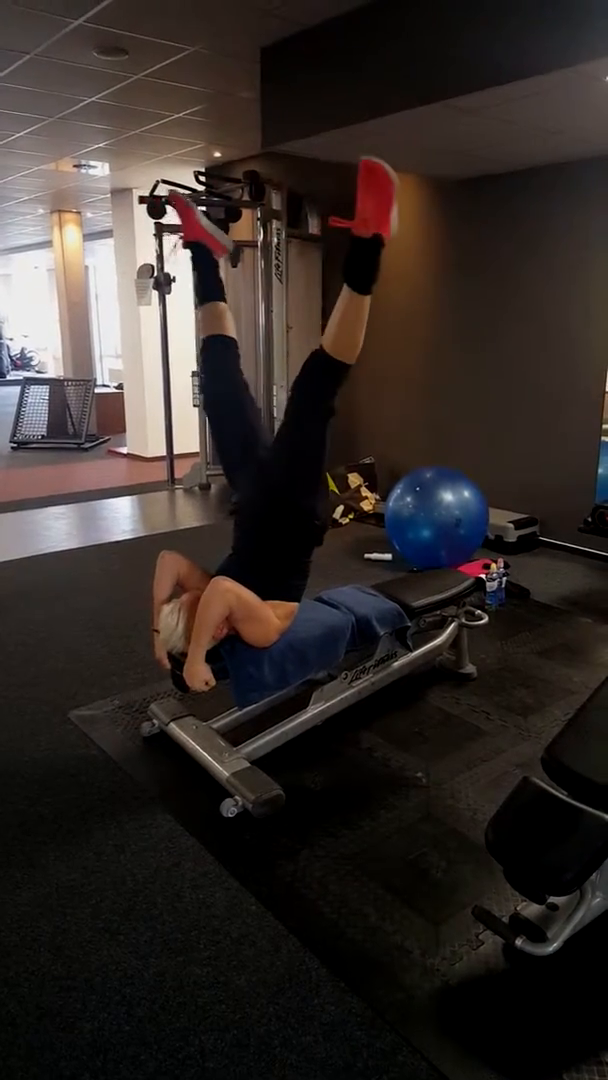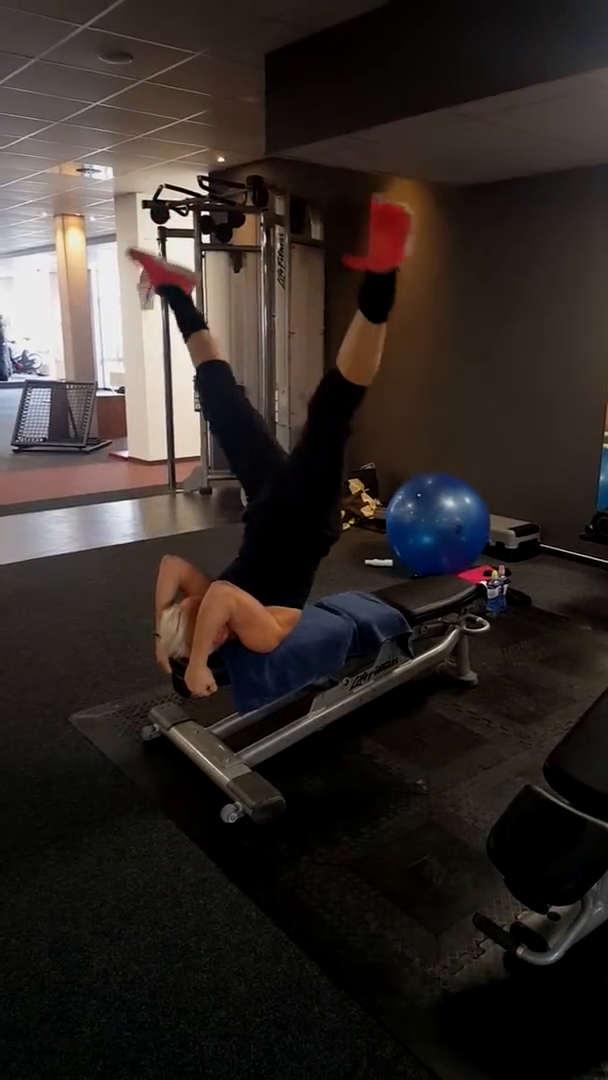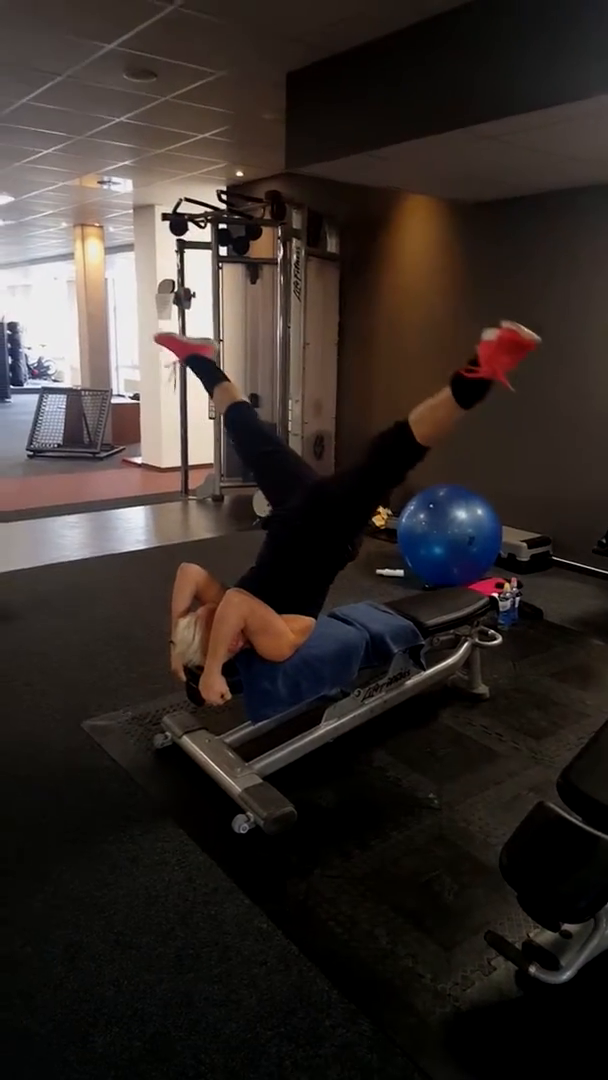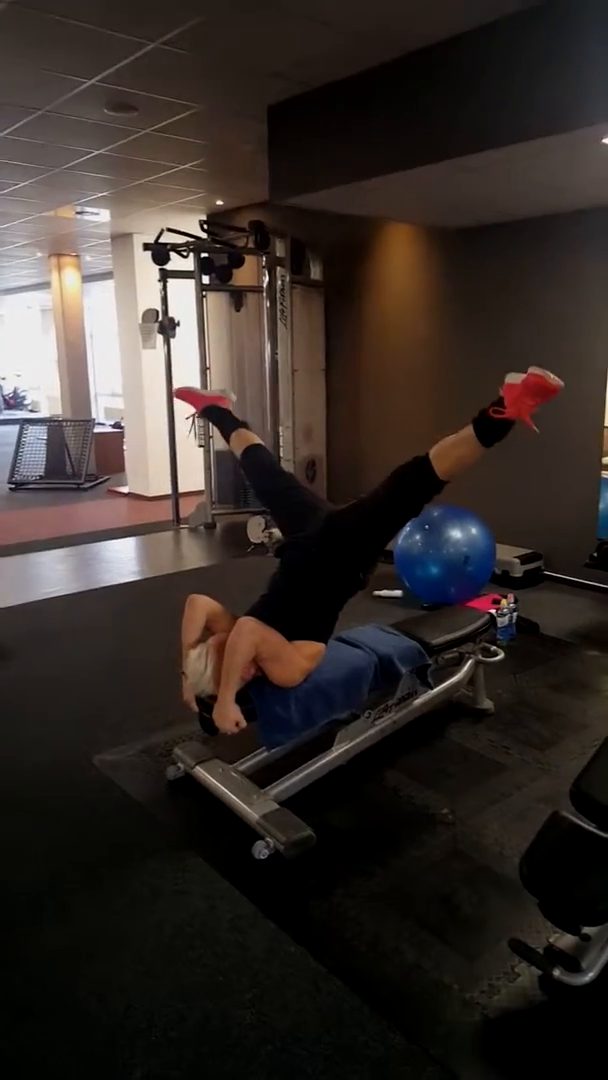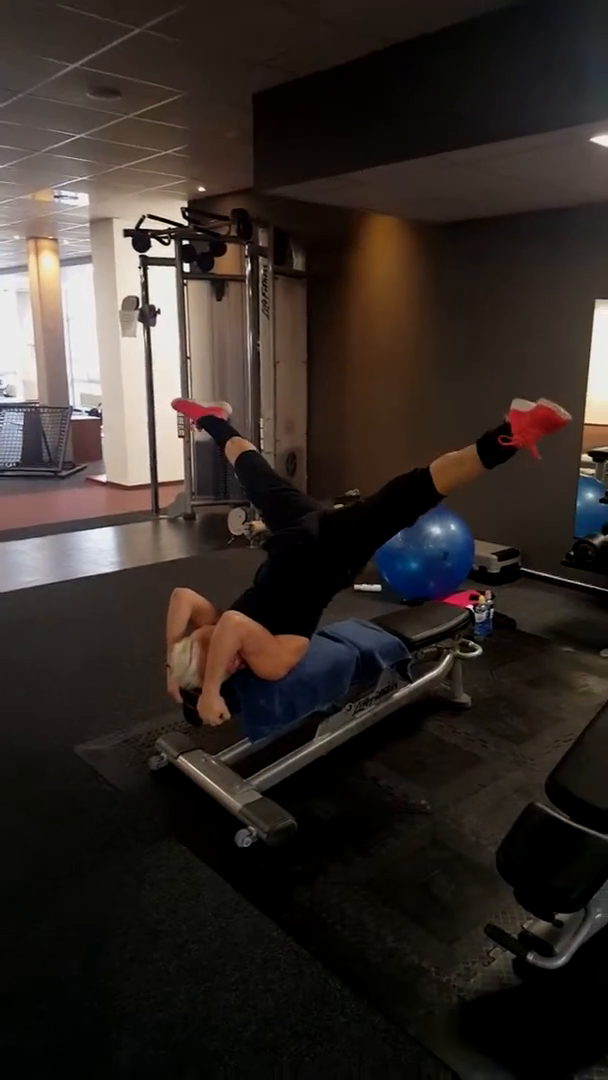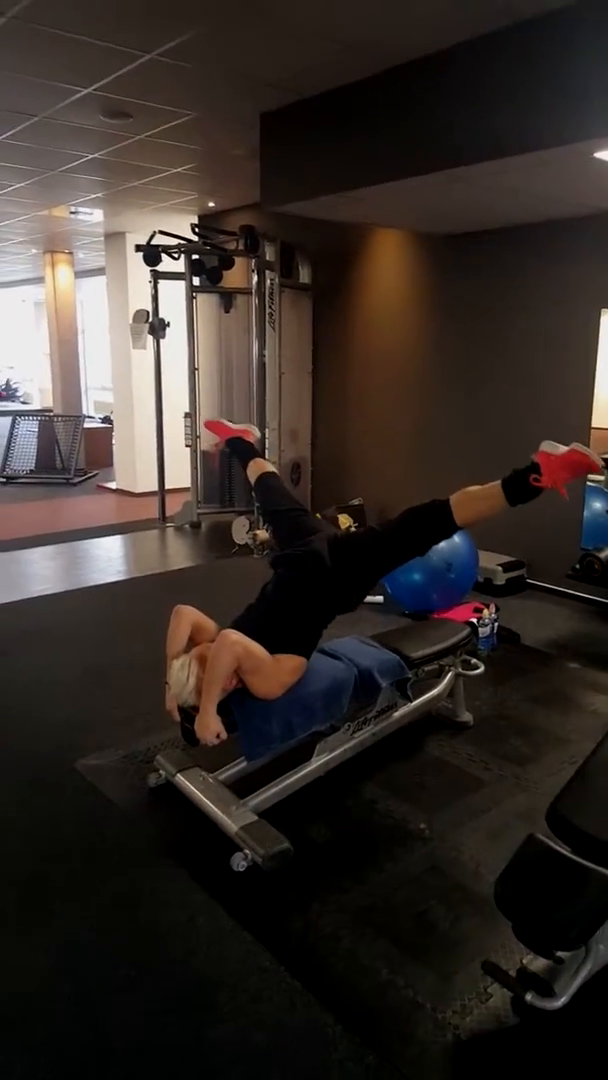
dt=0.5s
person 1, frame 1
left shoulder: (261, 629)
right elbow: (169, 558)
right wrist: (162, 632)
left hip: (288, 513)
right hip: (260, 503)
right knee: (221, 386)
person 1, frame 2
left shoulder: (263, 635)
right shoulder: (201, 614)
right elbow: (169, 564)
right wrist: (160, 629)
left hip: (301, 521)
right hip: (276, 515)
right knee: (221, 400)
person 1, frame 3
left shoulder: (277, 645)
right elbow: (188, 570)
right wrist: (179, 643)
left hip: (324, 531)
right hip: (301, 514)
right knee: (248, 432)
left ankle: (481, 371)
right ankle: (197, 359)
person 1, frame 4
left shoulder: (287, 670)
right shoulder: (238, 648)
left wrist: (225, 702)
left hip: (336, 556)
right hip: (309, 544)
left knee: (411, 489)
right knee: (264, 474)
left ankle: (507, 410)
right ankle: (215, 409)
person 1, frame 5
left shoulder: (271, 662)
right shoulder: (221, 641)
left wrist: (209, 694)
left hip: (327, 552)
right hip: (296, 536)
left knee: (408, 499)
right knee: (258, 478)
left ankle: (512, 434)
right ankle: (211, 420)
person 1, frame 6
left shoulder: (268, 682)
right shoulder: (217, 658)
left wrist: (206, 713)
right wrist: (173, 681)
left hip: (332, 575)
right hip: (302, 561)
left knee: (427, 525)
right knee: (274, 500)
left ankle: (540, 474)
right ankle: (240, 441)
